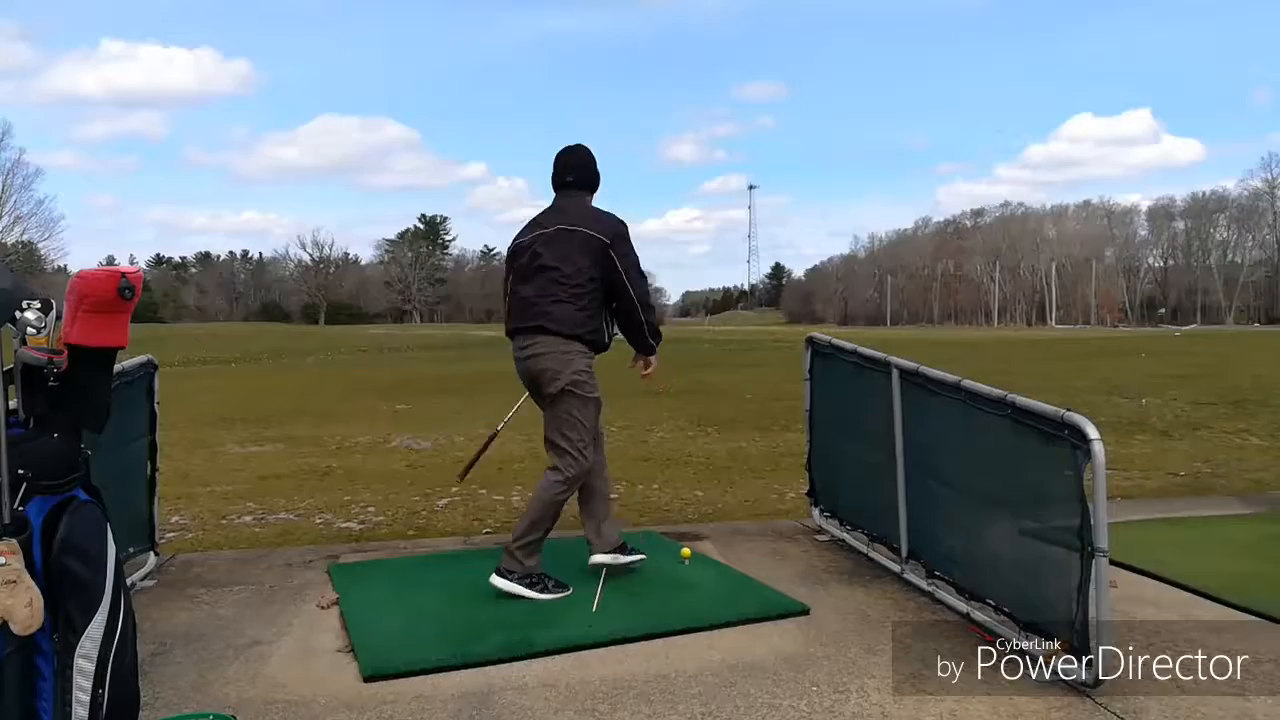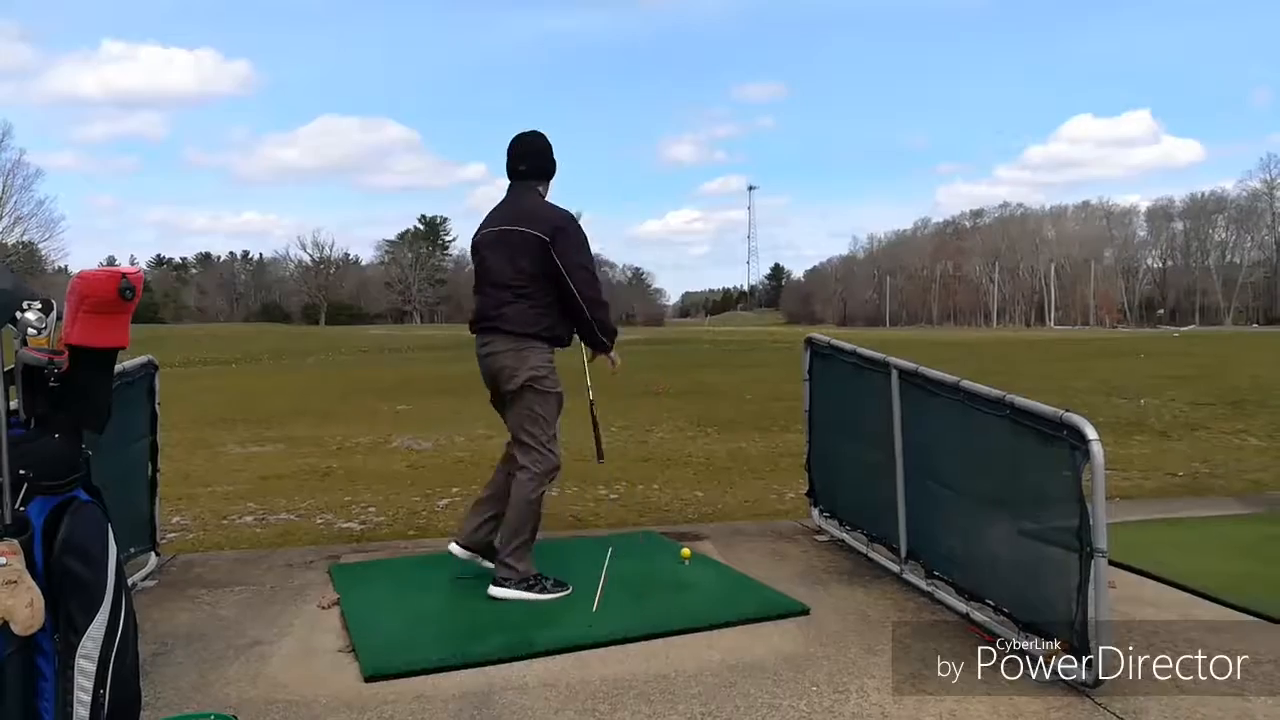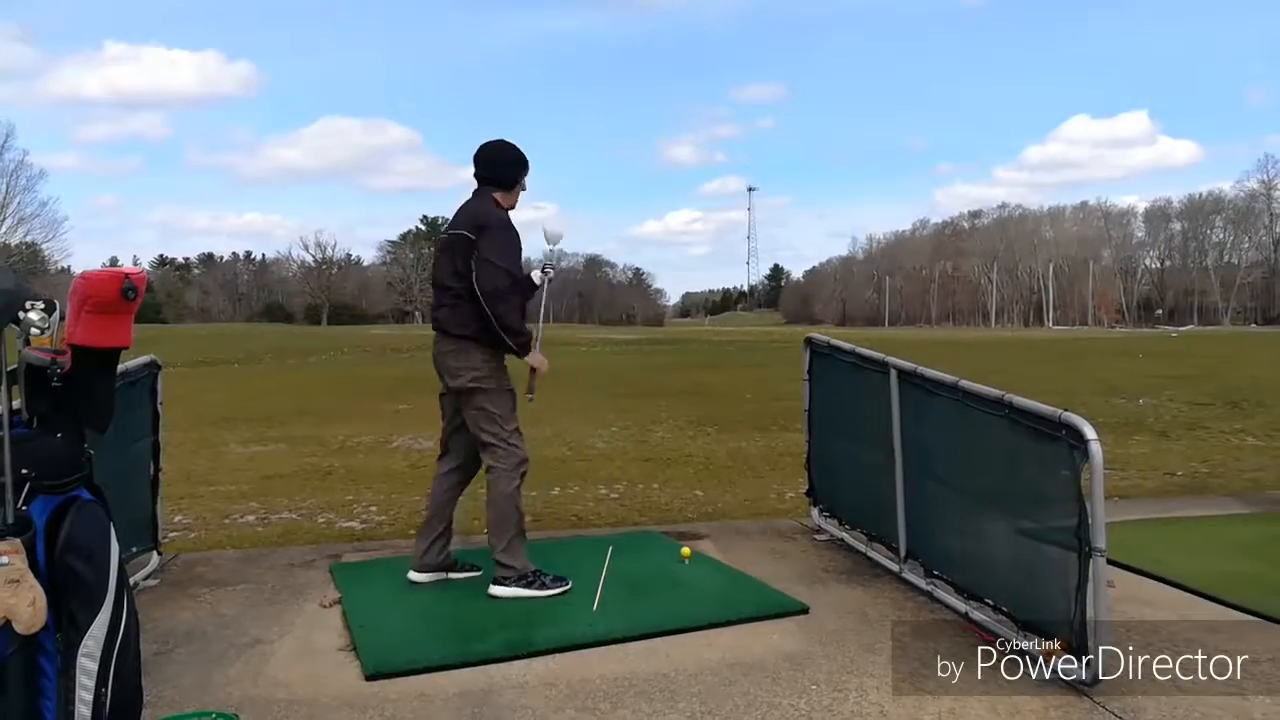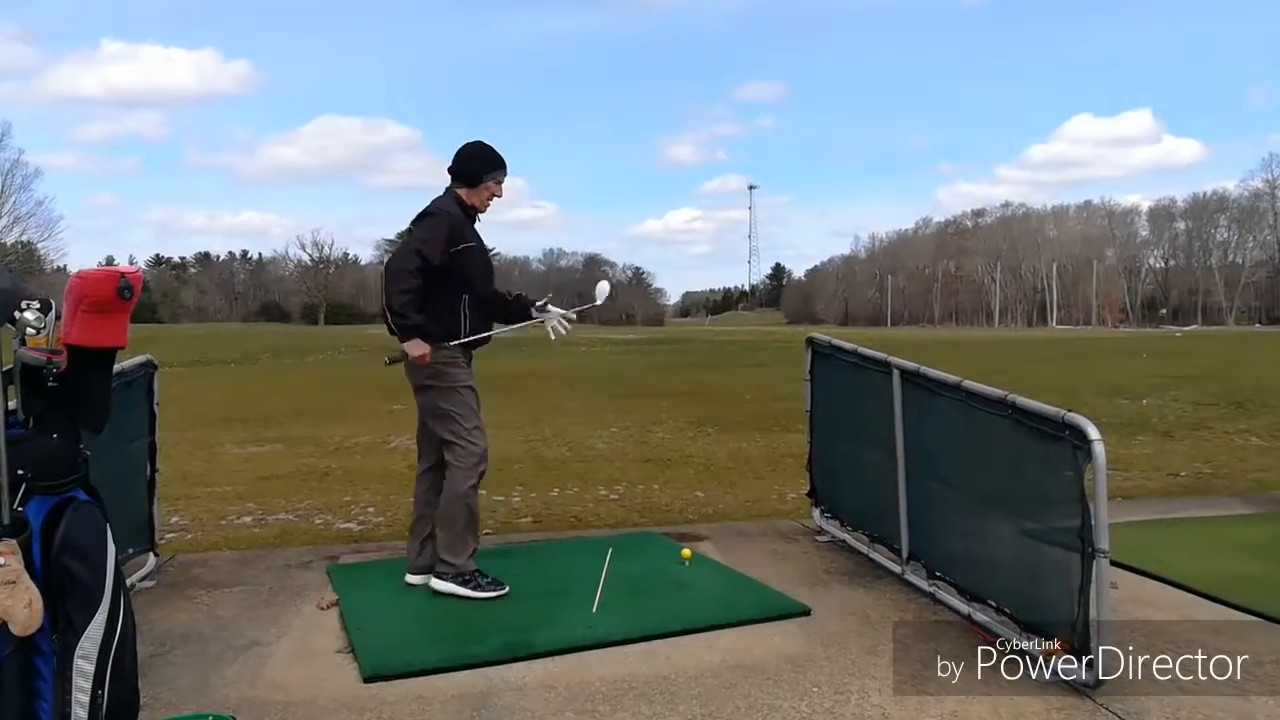
dt=0.3s
person 1, frame 1
left shoulder: (528, 231)
right shoulder: (606, 227)
left elbow: (513, 295)
right elbow: (631, 292)
right wrist: (646, 346)
left hip: (526, 349)
right hip: (566, 352)
left knee: (586, 442)
right knee: (570, 462)
left ankle: (604, 541)
right ankle: (515, 566)
person 1, frame 2
left shoulder: (490, 224)
right shoulder: (556, 221)
right elbow: (583, 291)
right wrist: (604, 341)
left hip: (491, 345)
right hip: (527, 351)
left knee: (523, 448)
right knee: (538, 459)
left ankle: (475, 537)
right ankle: (513, 573)
person 1, frame 3
left shoulder: (462, 222)
right shoulder: (493, 222)
right elbow: (493, 292)
left wrist: (531, 280)
right wrist: (524, 346)
left hip: (453, 349)
right hip: (475, 353)
left knee: (458, 456)
right knee: (507, 457)
left ankle: (429, 559)
right ankle: (512, 571)
person 1, frame 4
left shoulder: (460, 224)
right shoulder: (441, 217)
left elbow: (479, 296)
right elbow: (399, 271)
left wrist: (533, 308)
right wrist: (410, 334)
left hip: (449, 353)
right hip: (438, 357)
left knee: (438, 457)
right knee: (467, 452)
left ankle: (425, 561)
right ankle: (454, 566)
